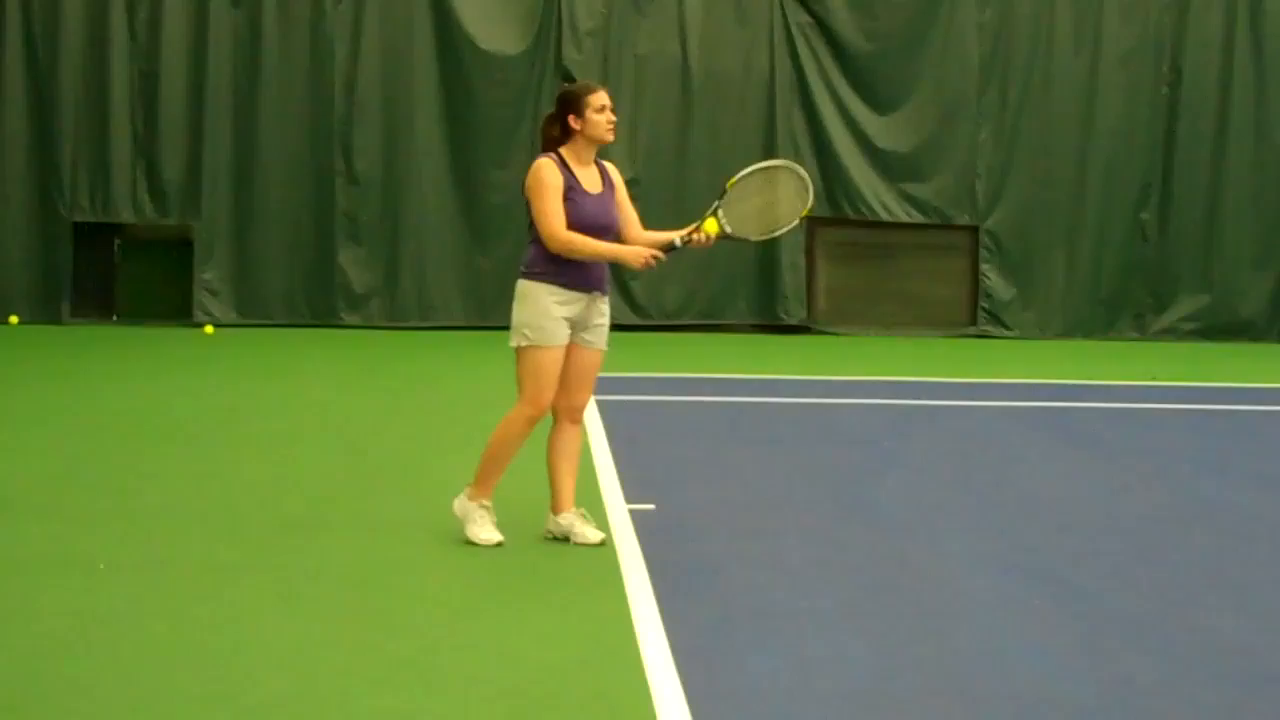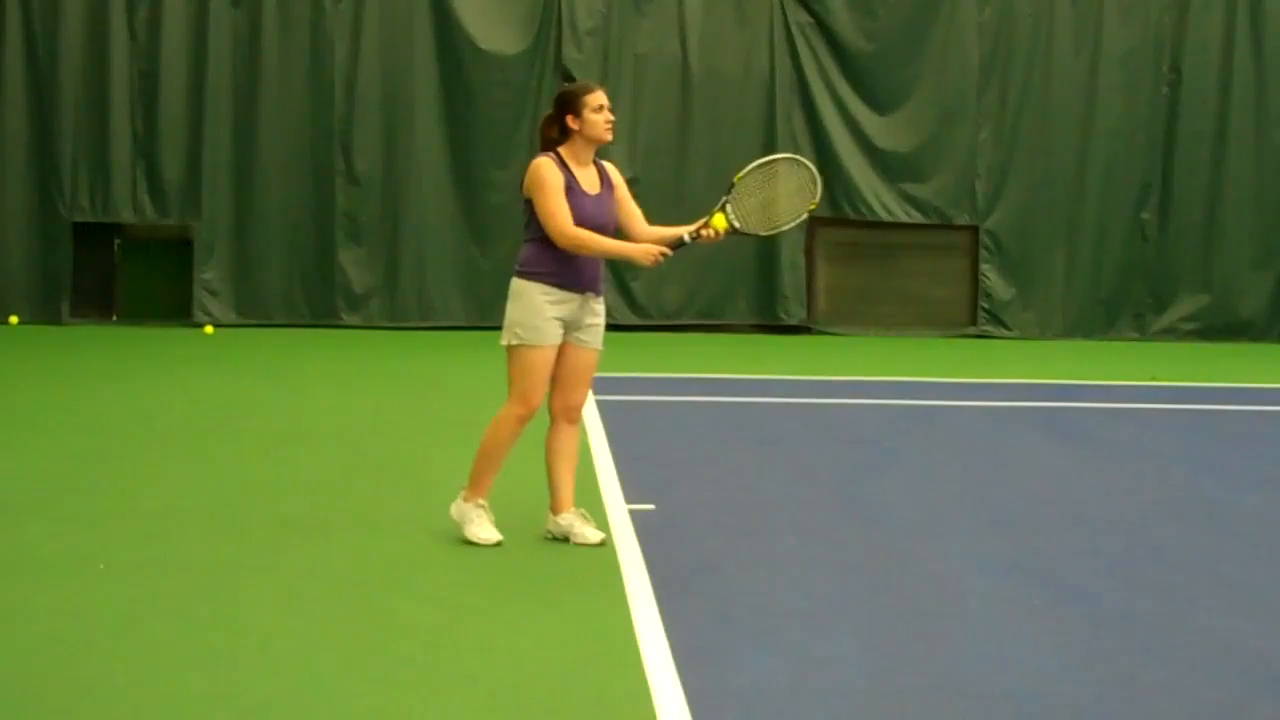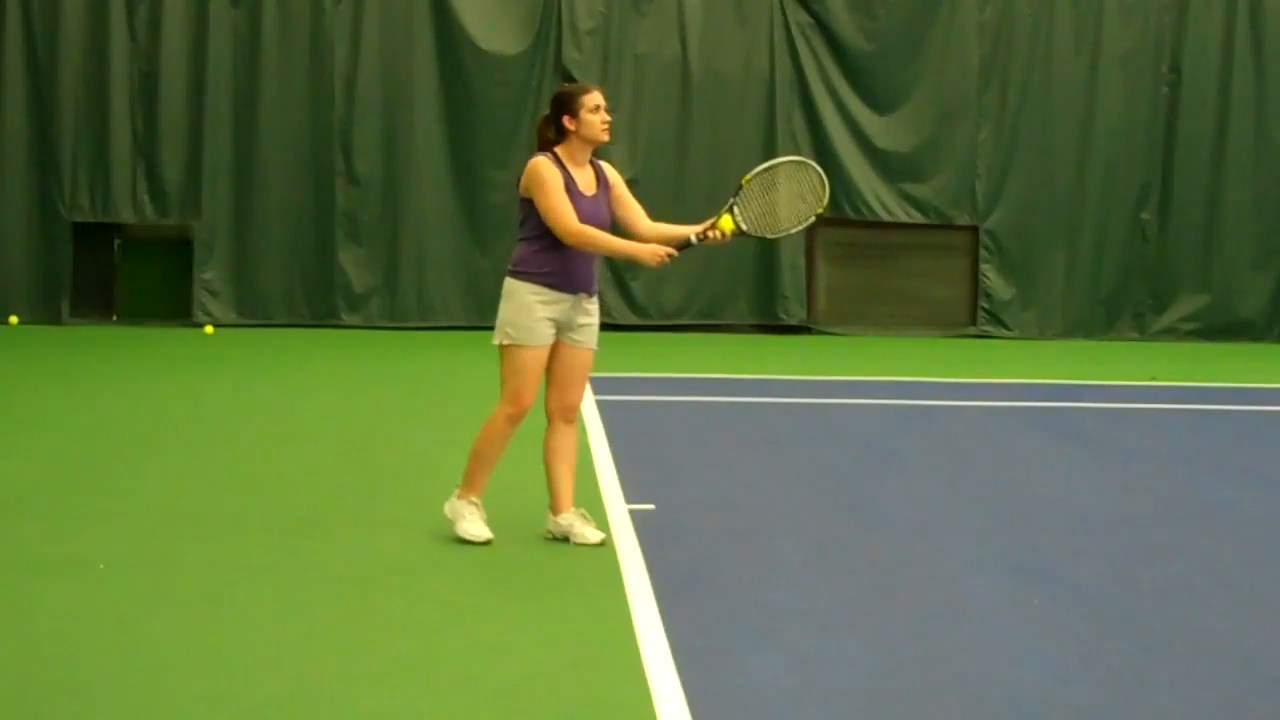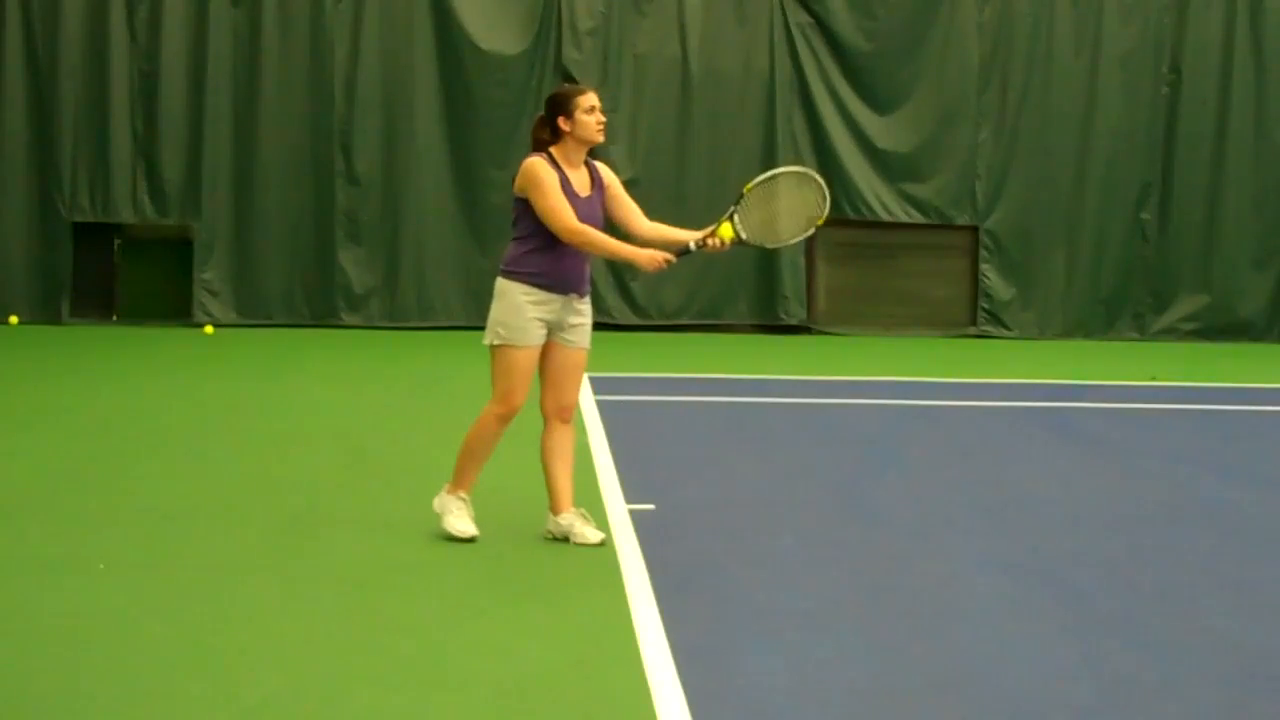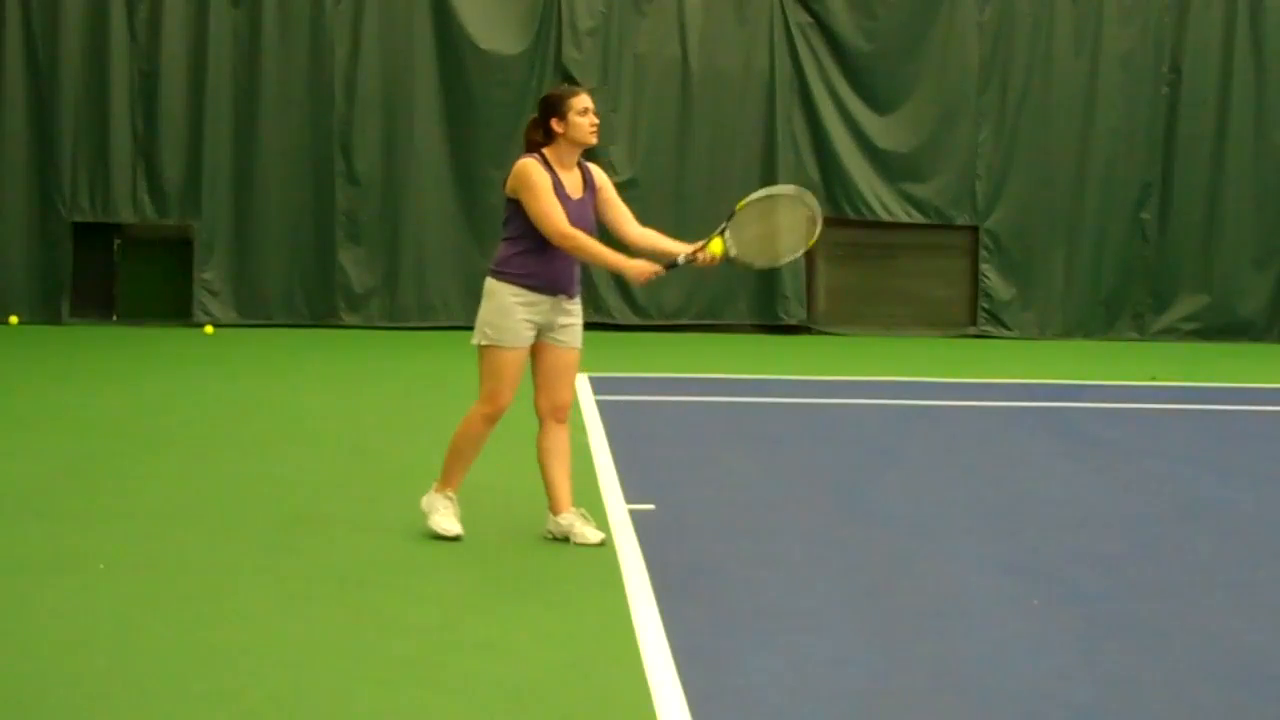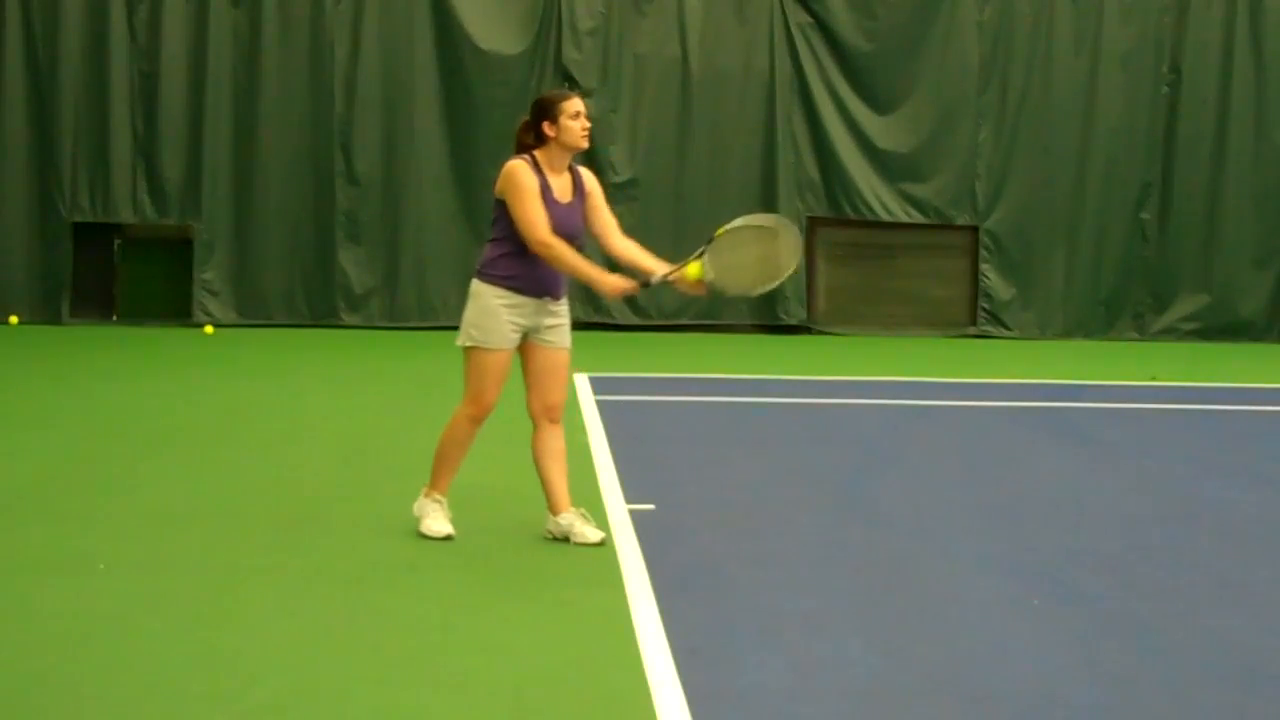
dt=0.1s
person 1, frame 1
left shoulder: (609, 173)
right shoulder: (546, 169)
left elbow: (635, 235)
right elbow: (556, 238)
left wrist: (685, 234)
right wrist: (620, 254)
left hip: (593, 302)
right hip: (546, 297)
left knee: (572, 411)
right knee: (534, 407)
left ankle: (562, 513)
right ankle: (475, 501)
person 1, frame 2
left shoulder: (608, 173)
right shoulder: (545, 168)
left elbow: (641, 232)
right elbow: (565, 234)
left wrist: (693, 230)
right wrist: (629, 251)
left hip: (589, 302)
right hip: (542, 296)
left knee: (570, 411)
right knee: (524, 406)
left ankle: (563, 513)
right ankle: (472, 501)
person 1, frame 3
left shoulder: (606, 174)
right shoulder: (542, 168)
left elbow: (643, 226)
right elbow: (571, 233)
left wrist: (699, 231)
right wrist: (636, 252)
left hip: (581, 303)
right hip: (533, 296)
left knee: (565, 412)
right knee: (515, 406)
left ankle: (563, 513)
right ankle: (465, 500)
person 1, frame 4
left shoulder: (600, 174)
right shoulder: (536, 167)
left elbow: (641, 226)
right elbow: (570, 231)
left wrist: (698, 237)
right wrist: (634, 256)
left hip: (574, 302)
right hip: (525, 297)
left knee: (562, 412)
right knee: (506, 406)
left ankle: (562, 514)
right ankle: (454, 495)
person 1, frame 5
left shoulder: (594, 176)
right shoulder: (530, 169)
left elbow: (632, 231)
right elbow: (561, 235)
left wrist: (689, 251)
right wrist: (624, 265)
left hip: (564, 304)
right hip: (514, 297)
left knee: (557, 412)
right knee: (493, 406)
left ankle: (562, 513)
right ankle: (441, 496)
person 1, frame 6
left shoulder: (584, 180)
right shoulder: (519, 171)
left elbow: (616, 241)
right elbow: (540, 241)
left wrist: (669, 272)
right wrist: (599, 280)
left hip: (551, 306)
right hip: (500, 299)
left knee: (550, 412)
right knee: (478, 407)
left ankle: (561, 514)
right ankle: (433, 499)
